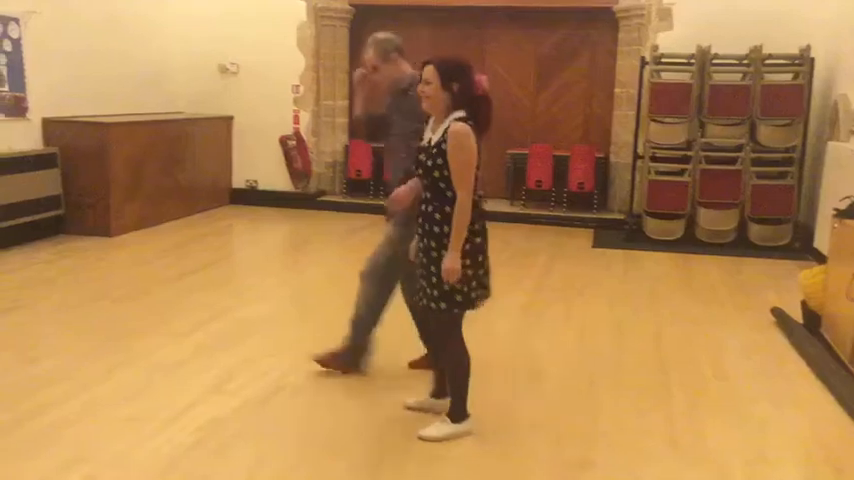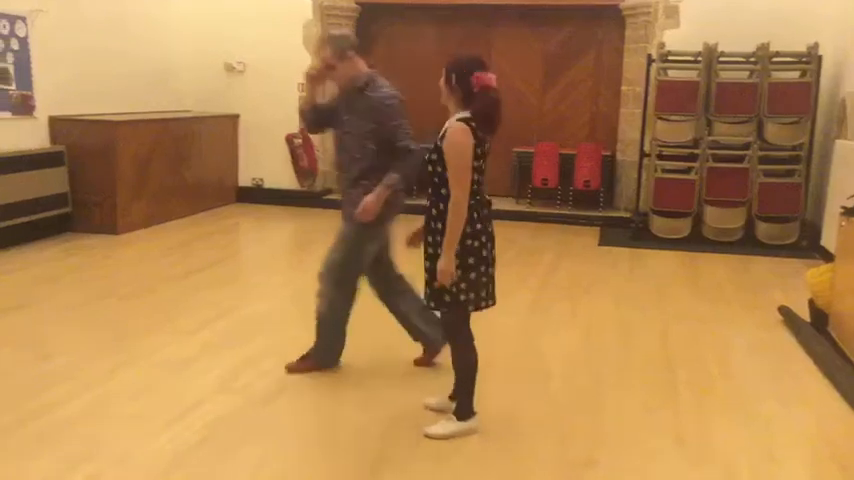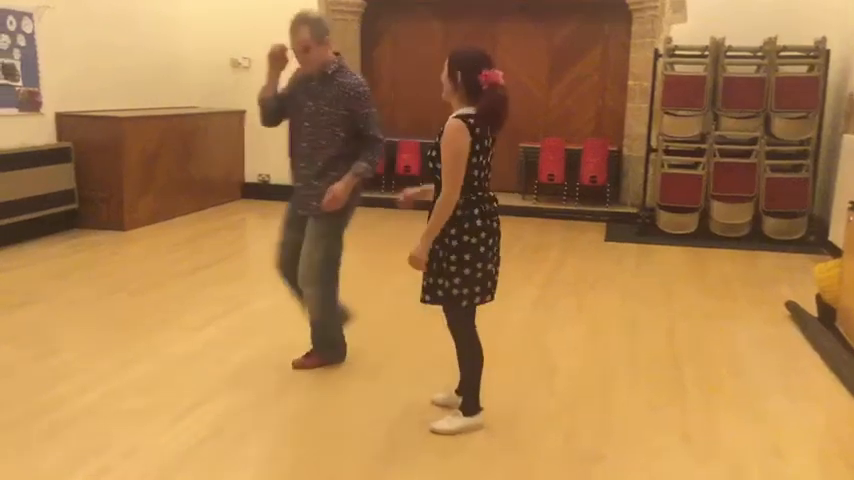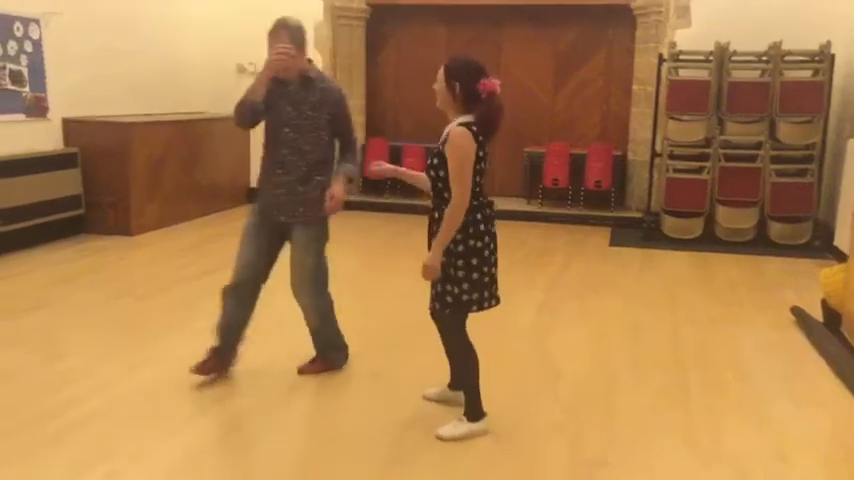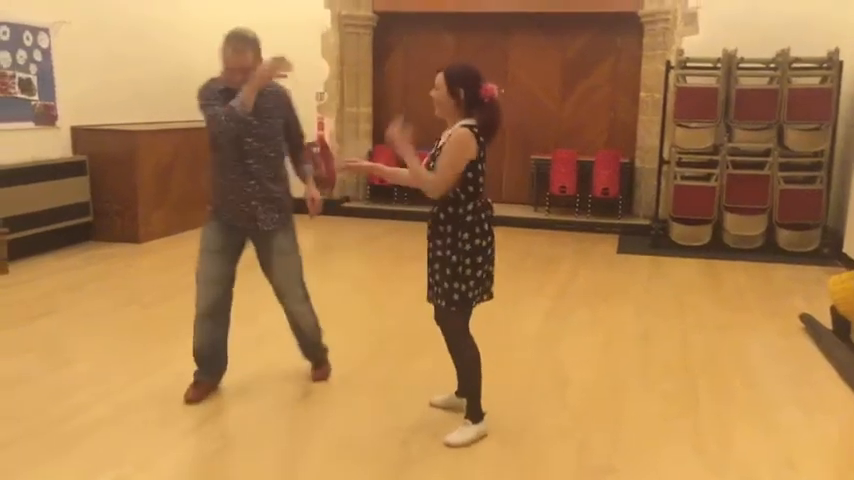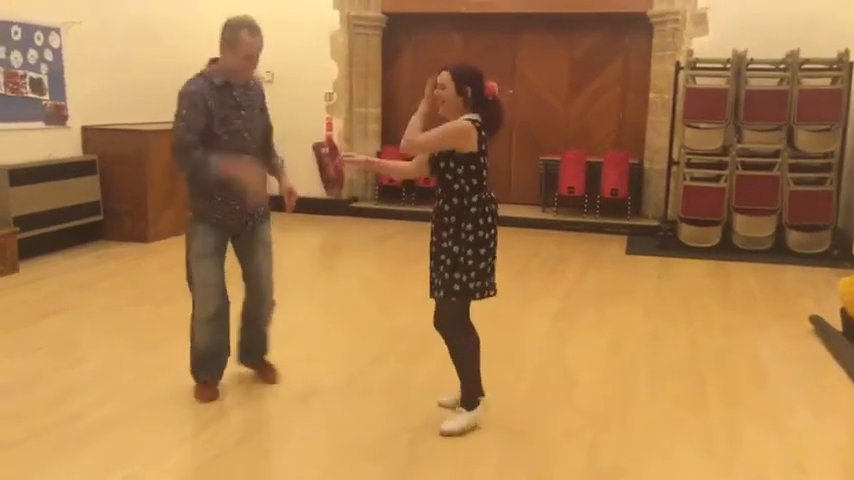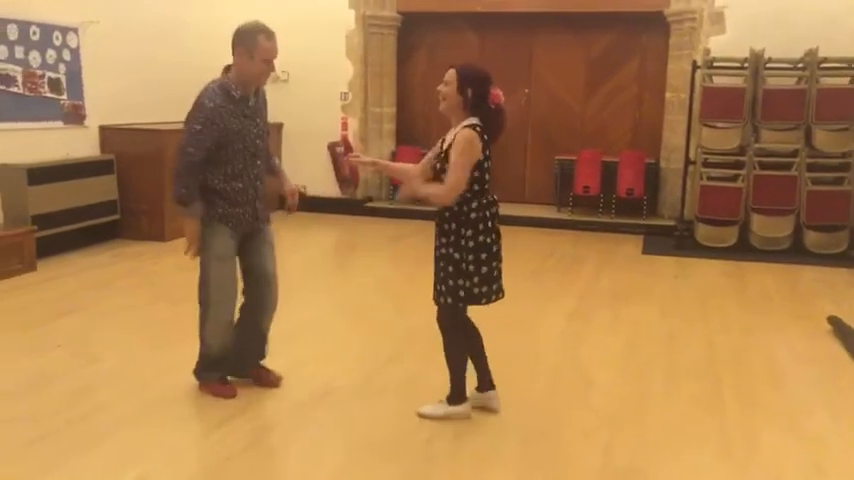
dt=0.3s
person 1, frame 1
left shoulder: (460, 131)
right shoulder: (432, 127)
left elbow: (465, 198)
left wrist: (454, 252)
right wrist: (422, 239)
left hip: (456, 238)
right hip: (433, 234)
left knee: (447, 325)
right knee: (429, 315)
left ankle: (459, 416)
right ankle: (440, 393)
person 1, frame 2
left shoulder: (458, 130)
right shoulder: (474, 125)
left elbow: (460, 198)
left wrist: (447, 254)
right wrist: (427, 227)
left hip: (462, 238)
right hip: (465, 234)
left knee: (455, 324)
right knee: (453, 322)
left ankle: (465, 415)
right ankle: (458, 396)
person 1, frame 3
left shoulder: (457, 126)
right shoulder: (480, 122)
left elbow: (451, 193)
left wrist: (424, 242)
right wrist: (422, 191)
left hip: (462, 231)
right hip: (476, 226)
left knee: (460, 320)
right knee: (459, 316)
left ankle: (471, 410)
right ankle: (464, 391)
person 1, frame 4
left shoulder: (460, 134)
right shoulder: (459, 129)
left elbow: (460, 200)
right elbow: (441, 183)
left wrist: (436, 252)
right wrist: (396, 172)
left hip: (464, 240)
right hip: (459, 238)
left knee: (451, 324)
right knee: (444, 314)
left ankle: (475, 415)
right ankle: (458, 385)
person 1, frame 5
left shoulder: (462, 136)
right shoulder: (454, 133)
left elbow: (434, 186)
right elbow: (425, 180)
left wrist: (404, 148)
right wrist: (374, 168)
left hip: (464, 237)
right hip: (451, 236)
left knee: (455, 324)
right knee: (449, 319)
left ankle: (476, 417)
right ankle: (464, 393)
person 1, frame 6
left shoulder: (465, 128)
right shoulder: (453, 130)
left elbow: (410, 145)
right elbow: (413, 169)
left wrist: (425, 106)
right wrist: (367, 162)
left hip: (467, 232)
right hip: (455, 229)
left knee: (447, 318)
right knee: (457, 316)
left ankle: (469, 405)
right ankle: (471, 392)
person 1, frame 7
left shoulder: (468, 136)
right shoulder: (456, 134)
left elbow: (448, 193)
right elbow: (419, 171)
left wrist: (415, 189)
right wrist: (375, 163)
left hip: (469, 236)
right hip: (459, 233)
left knee: (449, 317)
right knee: (456, 315)
left ankle: (457, 400)
right ankle: (486, 390)
person 2, frame 1
left shoulder: (423, 97)
right shoulder: (398, 95)
right elbow: (366, 130)
right wrist: (362, 96)
left knee: (377, 274)
right knee: (415, 277)
left ankle: (353, 353)
person 2, frame 2
left shoulder: (383, 98)
right shoulder: (347, 94)
left elbow: (407, 155)
right elbow: (313, 124)
left wrist: (380, 194)
right wrist: (312, 90)
left hip: (371, 203)
right hip: (355, 201)
left knee: (334, 276)
right knee: (382, 275)
left ankle: (324, 352)
right ankle: (431, 335)
person 2, frame 3
left shoulder: (351, 86)
right shoulder: (301, 80)
left elbow: (373, 144)
right elbow: (269, 117)
left wrist: (348, 182)
right wrist: (273, 73)
left hip: (331, 195)
right hip: (303, 193)
left knee: (314, 274)
right knee: (287, 265)
left ankle: (328, 347)
right ankle: (334, 315)
person 2, frame 4
left shoulder: (327, 91)
right shoulder: (266, 84)
left elbow: (349, 144)
right elbow: (244, 119)
left wrist: (340, 181)
right wrist: (267, 72)
left hip: (309, 205)
right hip: (269, 201)
left knee: (307, 284)
right knee: (243, 278)
left ankle: (331, 352)
right ankle: (223, 351)
person 2, frame 5
left shoulder: (277, 96)
right shoulder: (212, 92)
left elbow: (296, 145)
right elbow: (223, 129)
left wrist: (309, 183)
right wrist: (252, 85)
left hip: (273, 210)
right hip: (225, 212)
left knee: (292, 290)
right knee: (211, 296)
left ankle: (316, 353)
right ankle: (207, 373)
person 2, frame 6
left shoulder: (254, 89)
right shoulder: (197, 91)
right elbow: (184, 152)
left wrist: (281, 176)
right wrist: (235, 170)
left hip: (253, 209)
right hip: (211, 210)
left knee: (262, 288)
right knee: (208, 296)
left ankle: (254, 353)
right ankle: (206, 372)
person 2, frame 7
left shoulder: (258, 95)
right shoulder: (212, 103)
right elbow: (188, 165)
left wrist: (282, 177)
right wrist: (192, 219)
left hip: (256, 211)
right hip: (219, 215)
left knee: (265, 289)
right knee: (220, 298)
left ankle: (246, 361)
right ankle: (211, 371)
